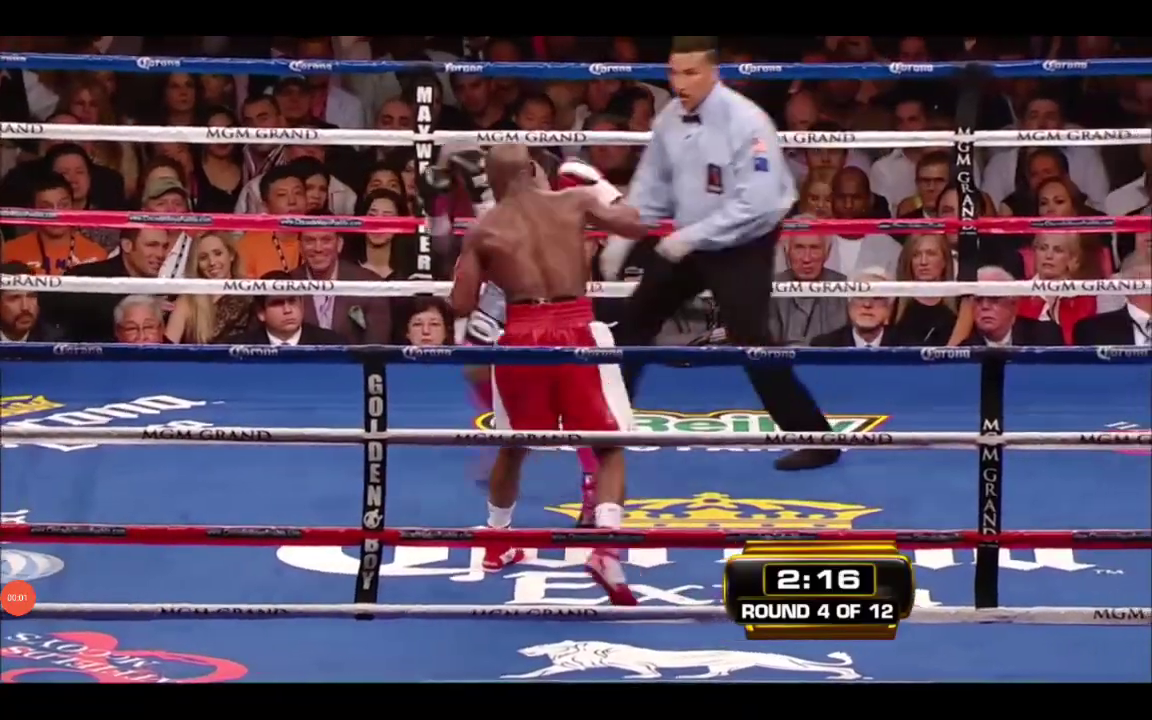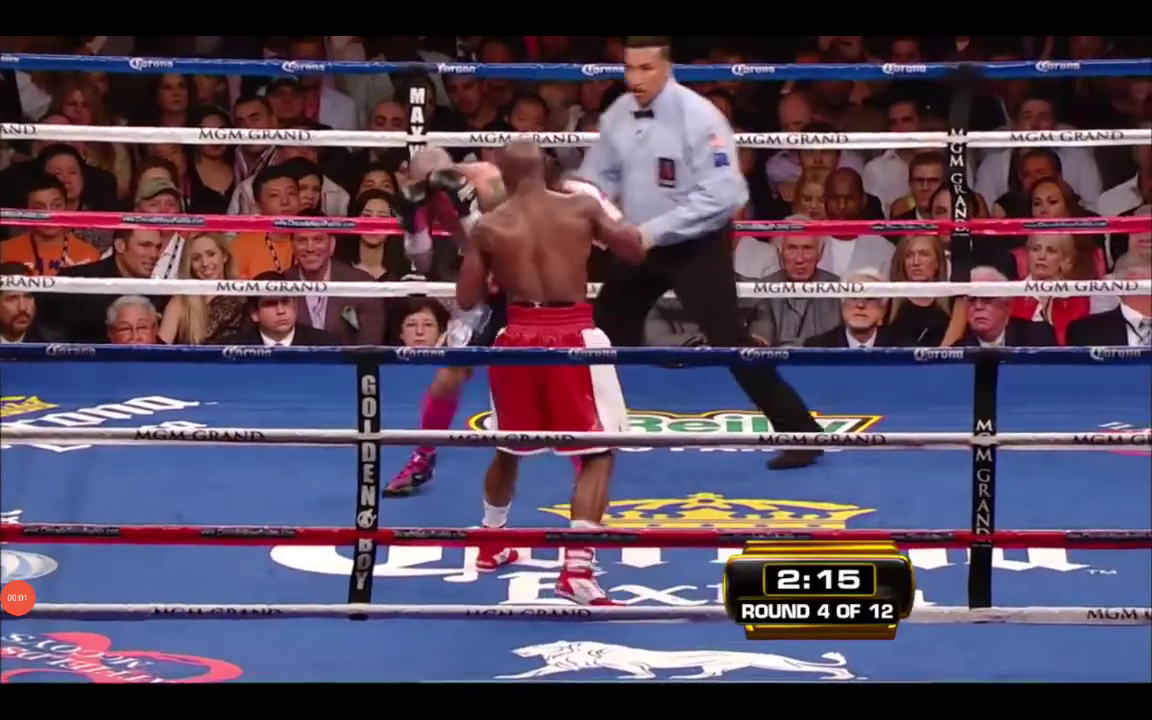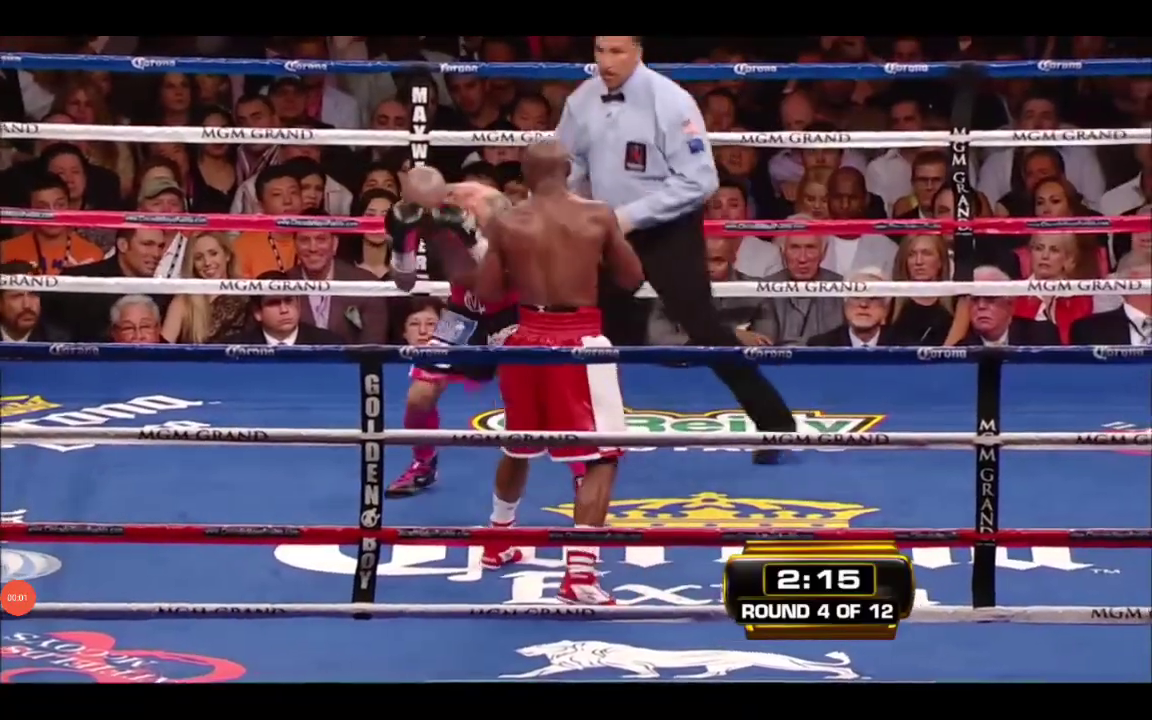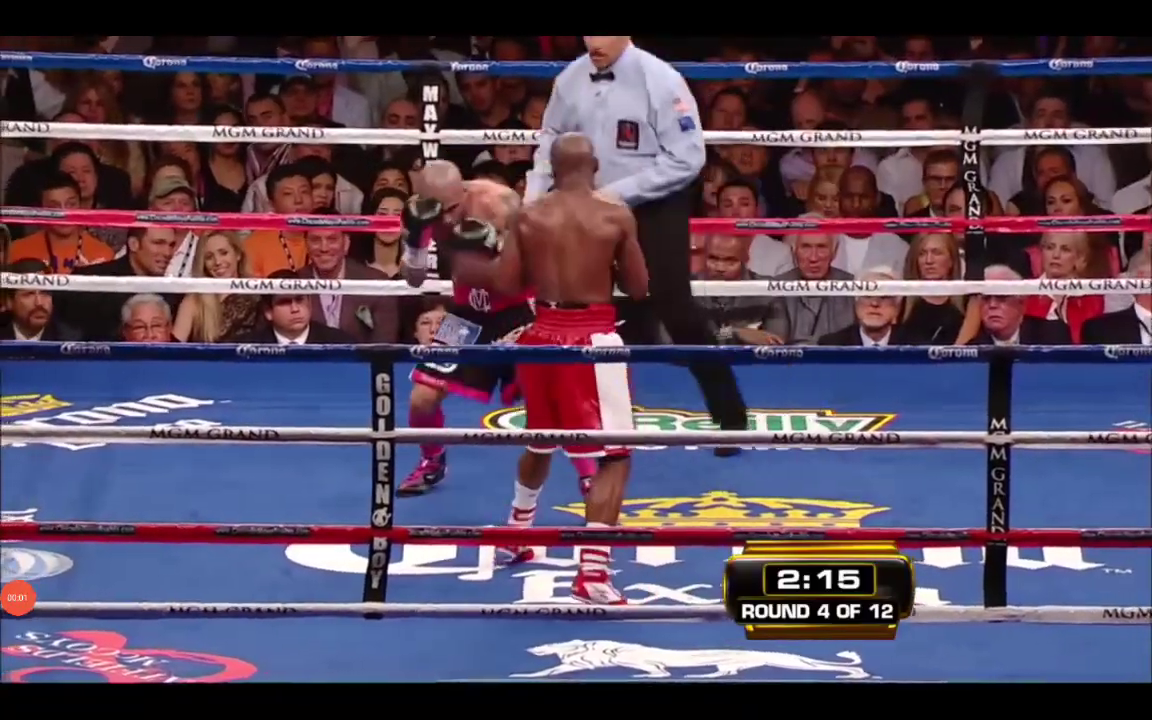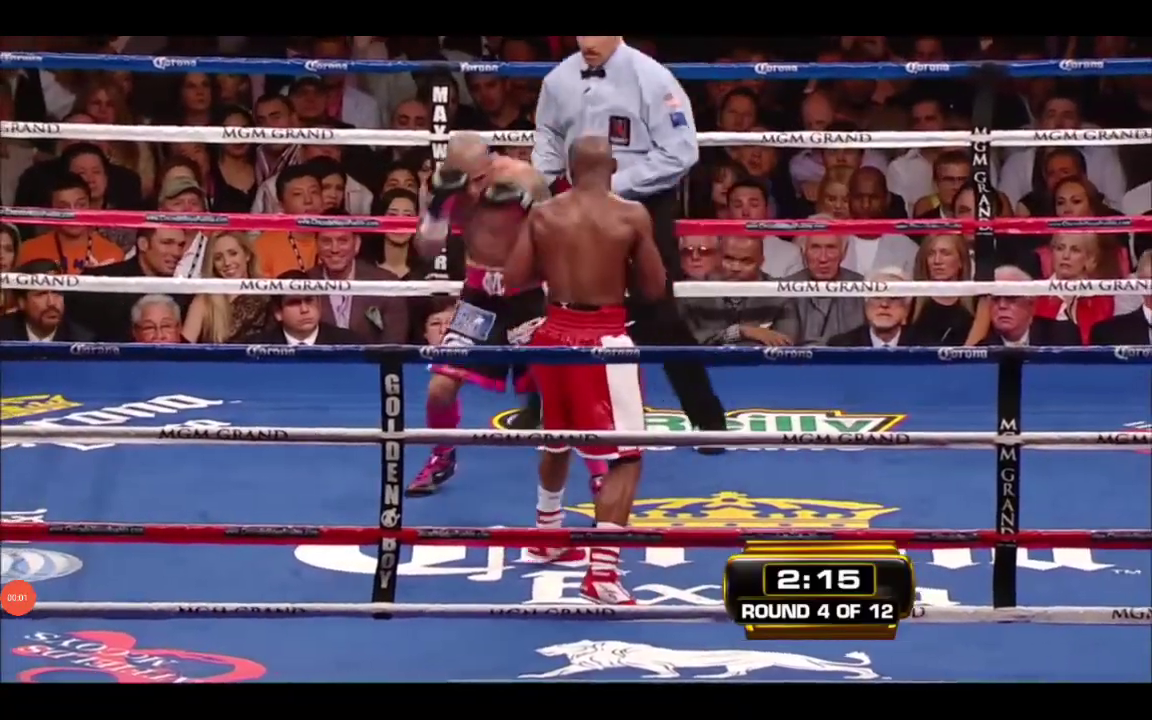
dt=0.1s
person 1, frame 1
left shoulder: (481, 230)
right shoulder: (572, 202)
left elbow: (461, 306)
right elbow: (637, 225)
right wrist: (599, 188)
left hip: (522, 336)
right hip: (578, 330)
left knee: (512, 445)
right knee: (608, 447)
left ankle: (497, 544)
right ankle: (606, 547)
person 1, frame 2
left shoulder: (487, 228)
right shoulder: (582, 207)
left elbow: (467, 301)
right elbow: (636, 250)
right wrist: (605, 208)
left hip: (521, 336)
right hip: (576, 336)
left knee: (510, 448)
right knee: (598, 454)
left ankle: (492, 545)
right ankle: (576, 569)
person 1, frame 3
left shoulder: (504, 223)
right shoulder: (598, 215)
left elbow: (488, 295)
right elbow: (632, 279)
left hip: (529, 338)
right hip: (580, 340)
left knee: (518, 446)
right knee: (602, 458)
left ankle: (498, 541)
right ankle: (579, 575)
person 1, frame 4
left shoulder: (527, 216)
right shoulder: (616, 215)
left elbow: (508, 284)
right elbow: (639, 287)
left hip: (543, 334)
right hip: (592, 338)
left knee: (540, 437)
right knee: (612, 457)
left ankle: (519, 529)
right ankle: (592, 573)
person 1, frame 5
left shoulder: (541, 215)
right shoulder: (632, 215)
left elbow: (516, 278)
right elbow: (655, 286)
left hip: (556, 333)
right hip: (605, 339)
left knee: (556, 439)
right knee: (625, 458)
left ankle: (546, 530)
right ankle: (602, 572)
person 2, frame 1
left shoulder: (744, 122)
right shoulder: (669, 120)
left elbow: (757, 202)
right elbow: (651, 183)
left wrist: (691, 238)
right wrist: (621, 239)
left hip: (743, 245)
right hip: (689, 240)
left knee: (750, 342)
right knee: (636, 317)
left ankle: (815, 437)
person 2, frame 2
left shoulder: (699, 117)
right shoulder: (616, 117)
left elbow: (722, 195)
right elbow: (595, 180)
left wrist: (656, 228)
left hip: (698, 244)
right hip: (643, 243)
left knee: (727, 339)
right knee: (606, 327)
left ankle: (800, 431)
person 2, frame 3
left shoulder: (670, 102)
right shoulder: (582, 101)
left elbow: (697, 180)
right elbow: (567, 164)
left wrist: (632, 213)
left hip: (670, 231)
right hip: (616, 232)
left knee: (704, 328)
left ankle: (775, 422)
person 2, frame 4
left shoulder: (659, 80)
right shoulder: (570, 80)
left elbow: (687, 157)
right elbow: (553, 142)
left wrist: (625, 191)
right wrist: (534, 189)
left hip: (659, 209)
left knee: (677, 313)
left ankle: (730, 417)
person 2, frame 5
left shoulder: (650, 77)
right shoulder: (560, 79)
left elbow: (680, 153)
right elbow: (549, 140)
left wrist: (616, 184)
left hip: (645, 208)
left knee: (656, 314)
left ankle: (708, 418)
person 3, frame 1
right shoulder: (453, 187)
right elbow: (445, 246)
left wrist: (481, 193)
right wrist: (437, 208)
right knee: (476, 366)
left ankle: (593, 480)
person 3, frame 2
left shoulder: (488, 184)
right shoulder: (419, 197)
right elbow: (422, 263)
left wrist: (466, 208)
right wrist: (412, 222)
right knee: (447, 382)
right ankle: (422, 460)
person 3, frame 3
left shoulder: (487, 204)
right shoulder: (409, 215)
right elbow: (404, 283)
left wrist: (469, 237)
right wrist: (401, 240)
left hip: (506, 303)
right hip: (464, 302)
right knee: (418, 396)
left ankle: (583, 479)
right ankle: (423, 464)
person 3, frame 4
left shoulder: (501, 202)
right shoulder: (422, 209)
right elbow: (413, 277)
right wrist: (414, 238)
left hip: (513, 304)
right hip: (466, 305)
right knee: (422, 399)
left ankle: (590, 478)
right ankle: (432, 462)
person 3, frame 5
left shoulder: (524, 177)
right shoulder: (443, 188)
right elbow: (428, 249)
left wrist: (528, 208)
right wrist: (438, 206)
left hip: (528, 289)
right hip: (480, 289)
right knee: (439, 389)
left ankle: (601, 477)
right ankle: (442, 459)
